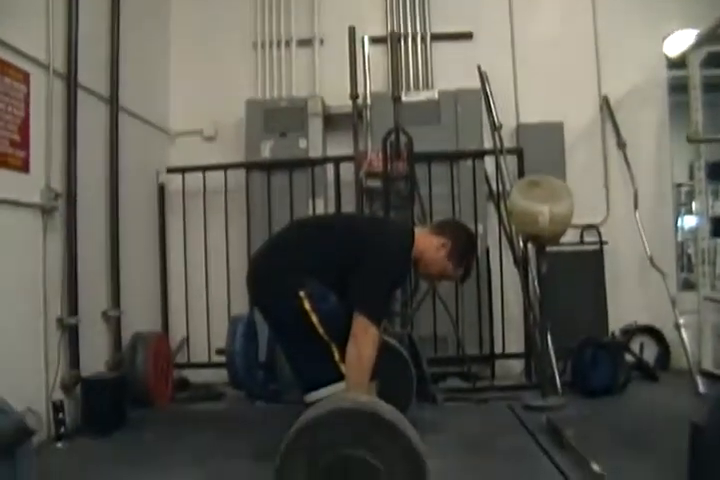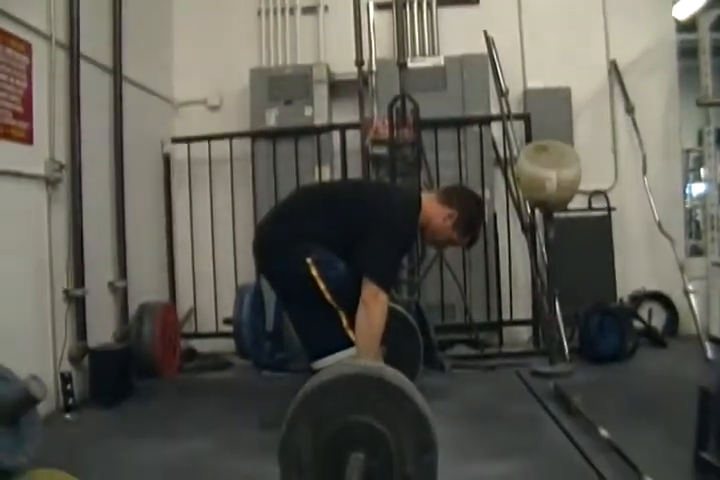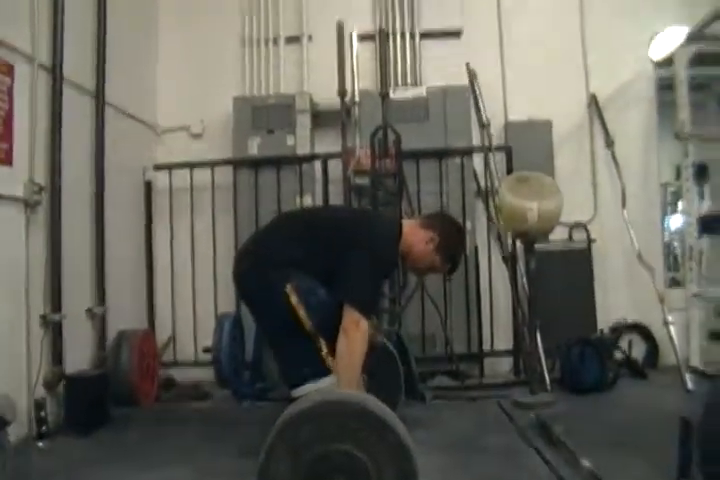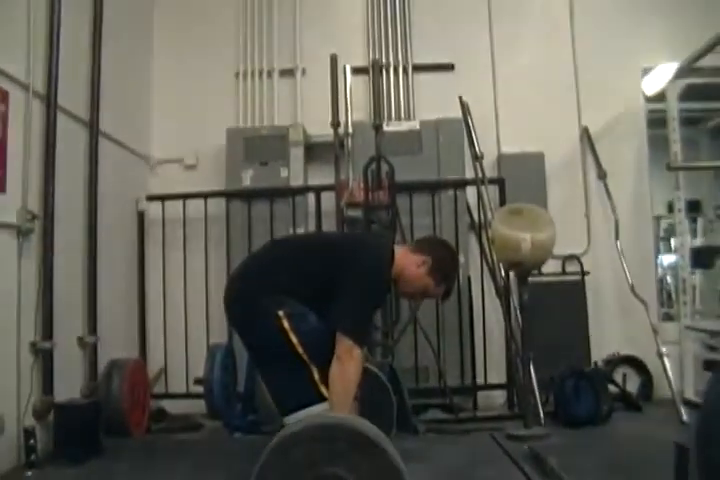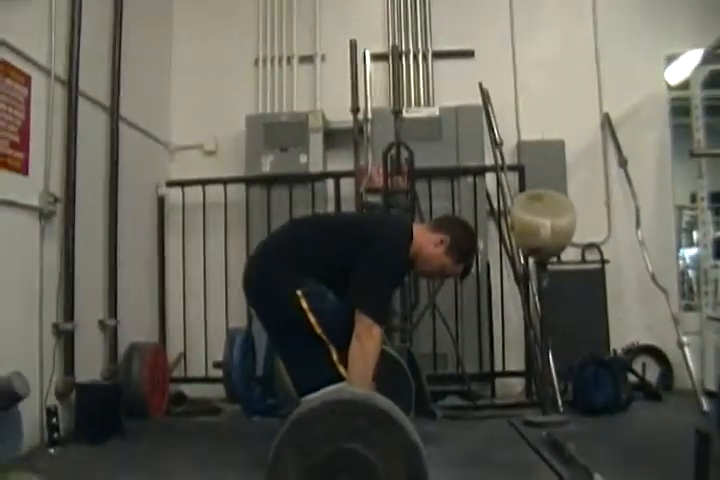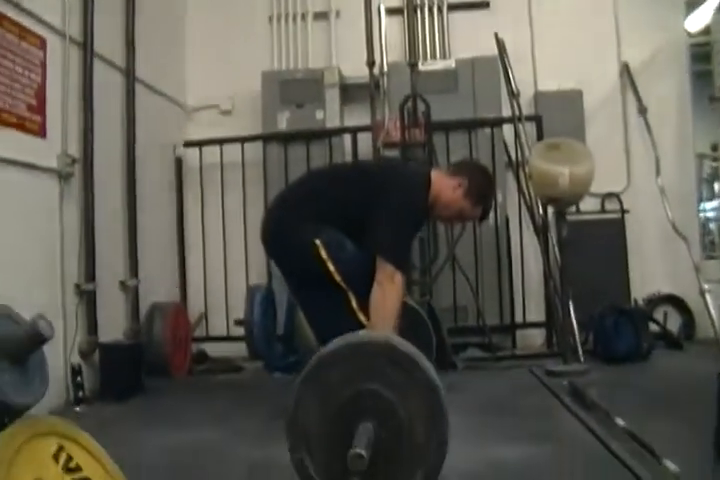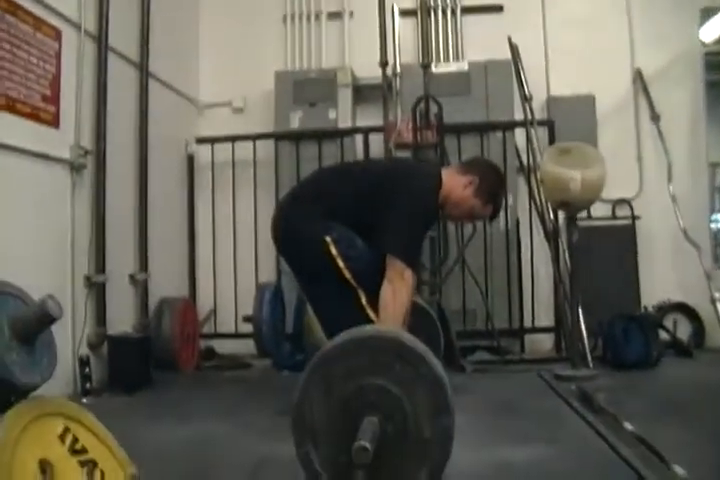
dt=0.2s
person 1, frame 1
left shoulder: (394, 241)
right shoulder: (391, 251)
left elbow: (364, 326)
right elbow: (363, 332)
left hip: (280, 272)
right hip: (280, 274)
right knee: (337, 375)
person 1, frame 2
left shoulder: (401, 207)
right shoulder: (397, 218)
right elbow: (373, 298)
left hip: (285, 239)
right hip: (286, 241)
right knee: (346, 341)
person 1, frame 3
left shoulder: (382, 234)
right shoulder: (378, 244)
left elbow: (353, 321)
right elbow: (354, 325)
left hip: (265, 266)
right hip: (266, 268)
right knee: (325, 371)
person 1, frame 4
left shoulder: (374, 260)
right shoulder: (370, 269)
left elbow: (348, 350)
right elbow: (347, 353)
left hip: (258, 293)
right hip: (259, 295)
right knee: (316, 399)
person 1, frame 5
left shoulder: (392, 239)
right shoulder: (389, 247)
left elbow: (369, 328)
right elbow: (366, 332)
left hip: (276, 272)
right hip: (277, 274)
right knee: (336, 381)
person 1, frame 6
left shoulder: (411, 187)
right shoulder: (407, 194)
left elbow: (392, 275)
right elbow: (387, 279)
left wrist: (388, 333)
left hip: (293, 225)
right hip: (295, 225)
right knee: (357, 328)
person 1, frame 7
left shoulder: (422, 186)
right shoulder: (418, 191)
left elbow: (404, 271)
right elbow: (397, 276)
left wrist: (398, 331)
left hip: (304, 221)
right hip: (306, 222)
right knee: (366, 324)
